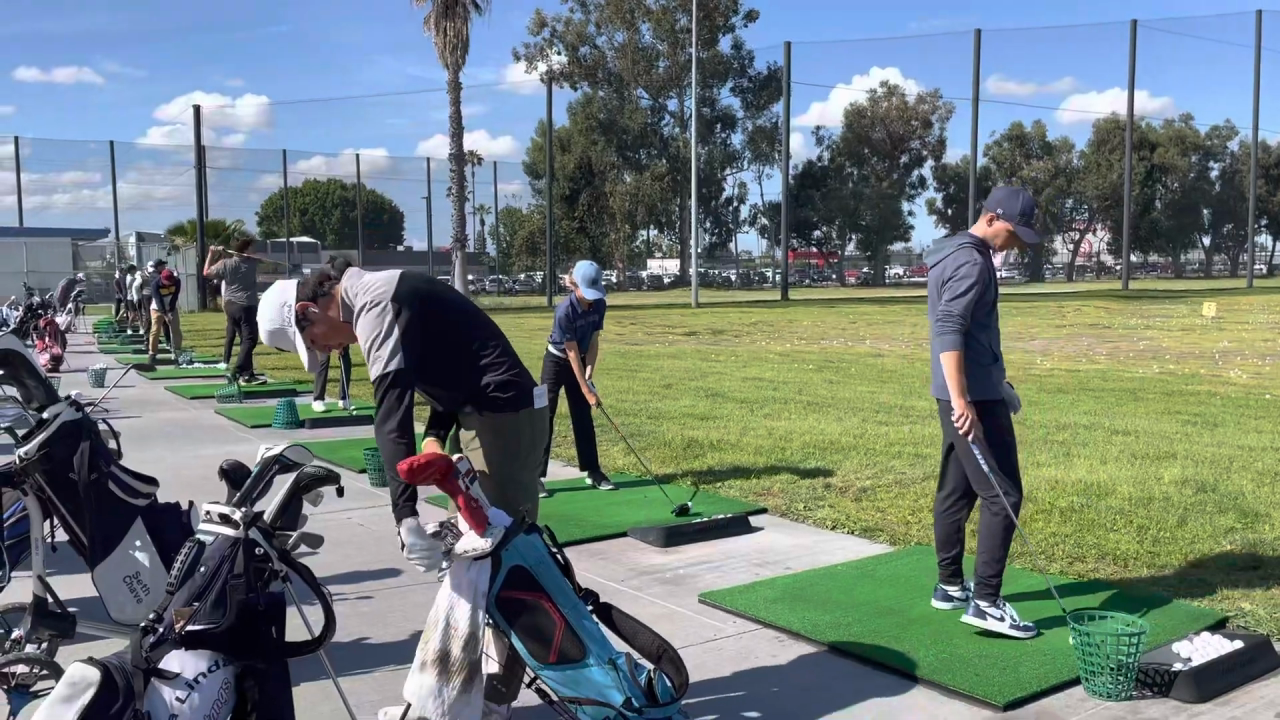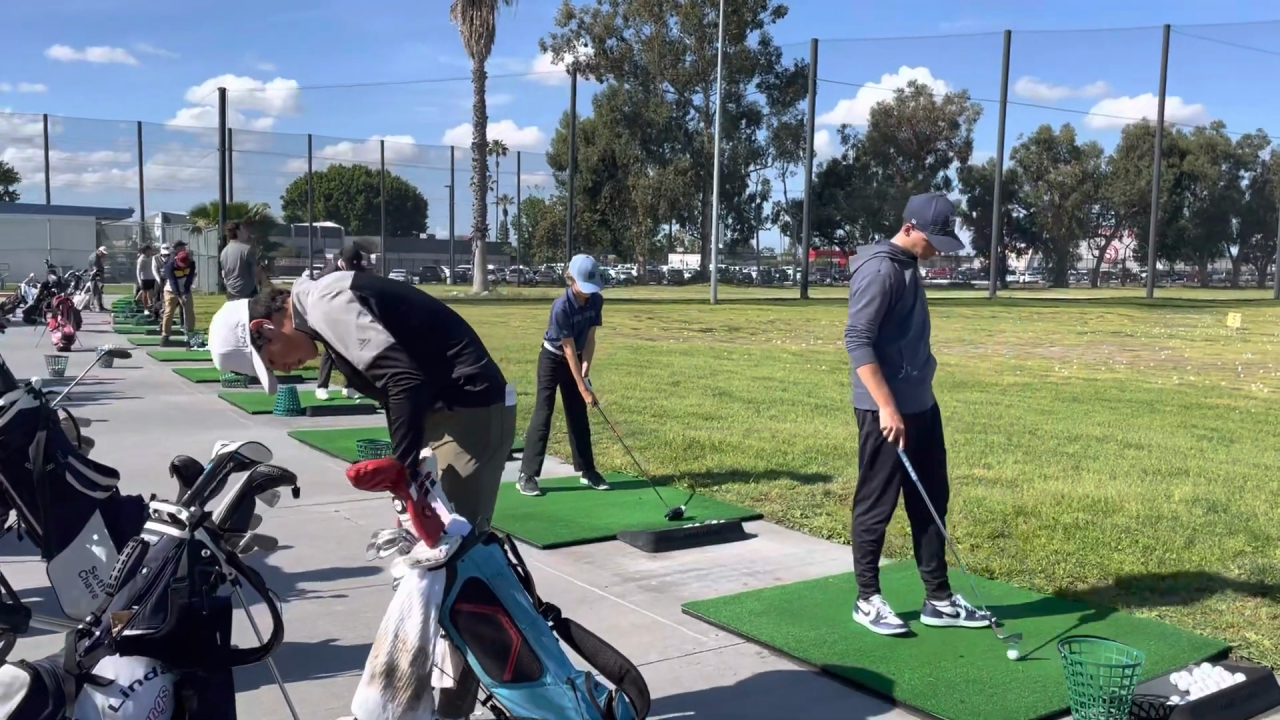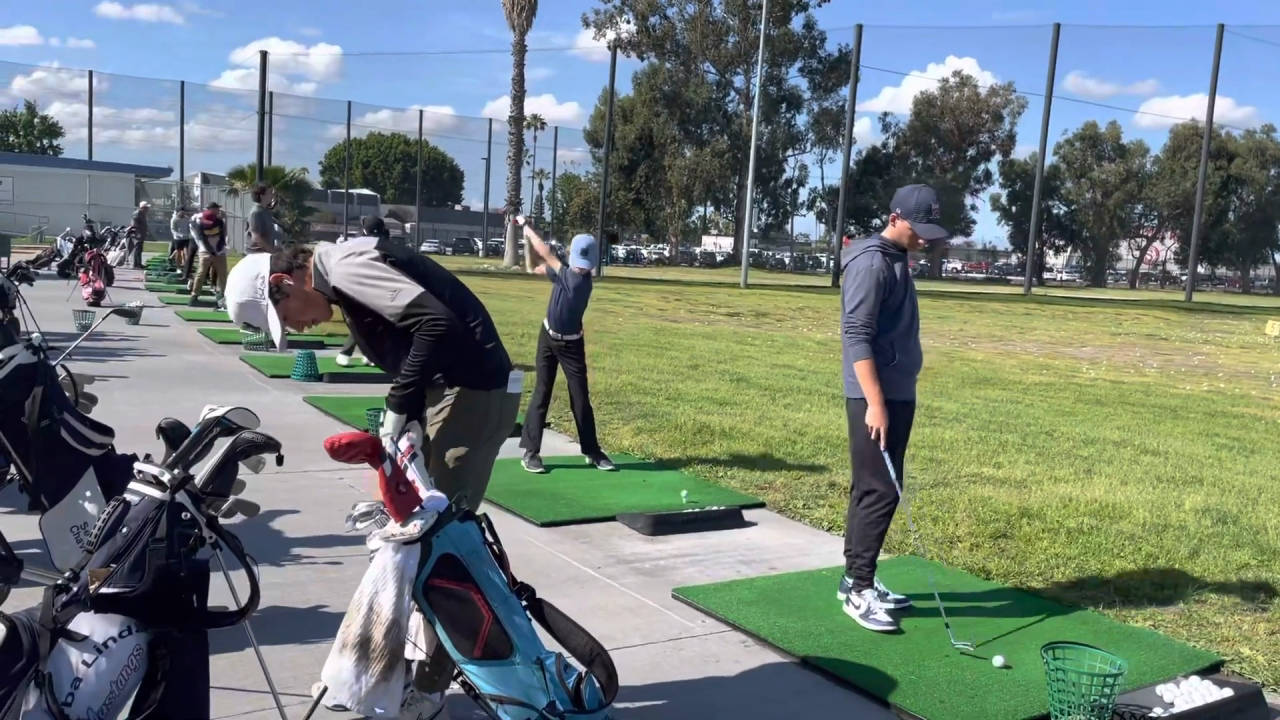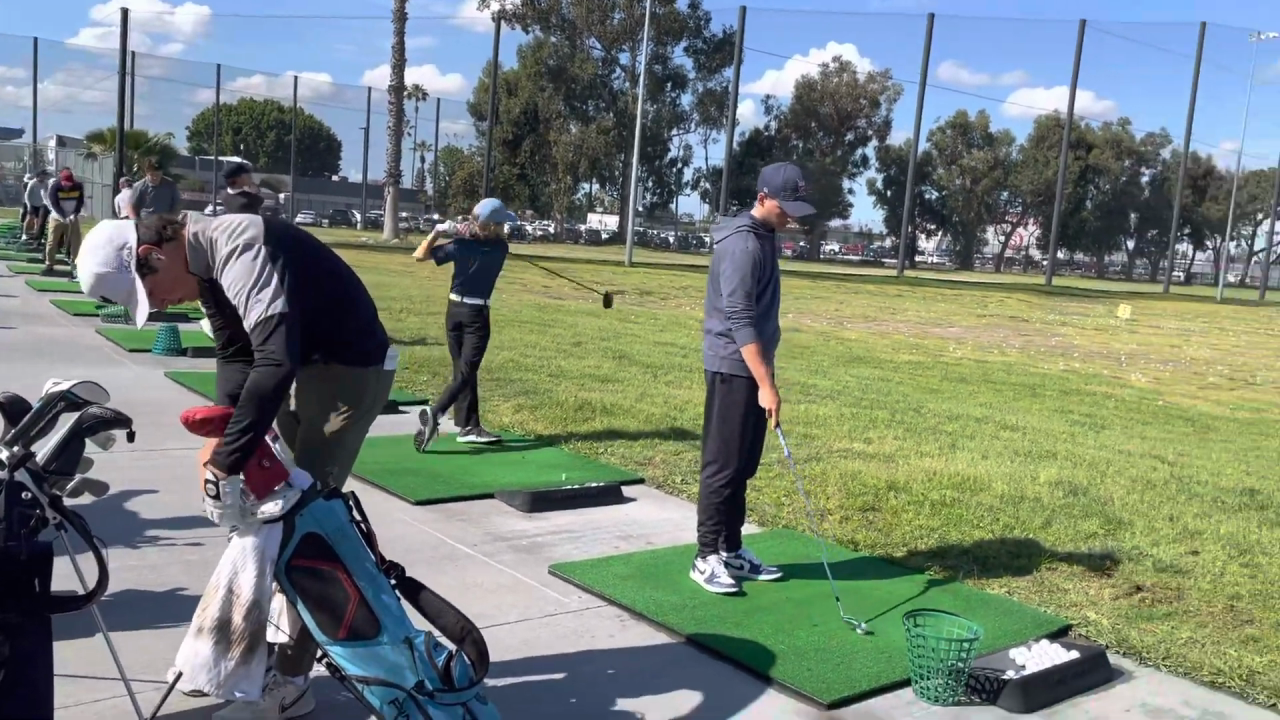
dt=1s
person 1, frame 1
left shoulder: (373, 304)
right shoulder: (378, 294)
left elbow: (391, 412)
left wrist: (406, 517)
right wrist: (434, 436)
left hip: (504, 414)
right hip: (484, 412)
person 1, frame 2
left shoulder: (328, 304)
right shoulder: (321, 309)
left elbow: (404, 379)
right elbow: (397, 384)
left wrist: (405, 473)
right wrist: (415, 476)
left hip: (473, 407)
right hip: (453, 408)
person 1, frame 3
left shoulder: (346, 265)
right shoulder: (342, 277)
left elbow: (437, 324)
left wrist: (396, 409)
right wrist: (402, 429)
left hip: (474, 392)
right hip: (445, 389)
person 1, frame 4
left shoulder: (239, 247)
right shoulder: (206, 259)
left elbow: (274, 362)
right elbow: (236, 350)
left wrist: (227, 463)
right wrist: (222, 431)
left hip: (349, 367)
right hip: (308, 364)
right ankle: (279, 642)
person 2, frame 1
left shoulder: (952, 255)
right shoulder: (970, 261)
right elbow: (951, 332)
left wrist: (998, 382)
right wrist: (961, 398)
left hip: (963, 392)
right hip: (974, 398)
left knee: (955, 489)
right knee: (1001, 495)
left ankle: (950, 585)
right ankle: (986, 601)
person 2, frame 2
left shoulder: (908, 266)
right shoulder: (879, 271)
right elbow: (858, 343)
right wrist: (886, 407)
left hip: (920, 403)
right hip: (886, 410)
left knee: (930, 500)
right knee: (876, 504)
left ankle: (938, 599)
right ankle: (867, 599)
person 2, frame 3
left shoulder: (897, 260)
right shoulder: (870, 264)
right elbow: (857, 338)
right wrist: (875, 403)
left hip: (898, 393)
right hip: (875, 397)
left knee: (876, 488)
right knee: (878, 490)
left ankle: (856, 576)
right ankle: (859, 590)
person 2, frame 4
left shoulder: (763, 237)
right shoulder: (741, 245)
right elbow: (740, 321)
right wrist: (766, 384)
left hip: (751, 367)
right hip: (733, 368)
left knee: (743, 466)
right knee: (723, 465)
left ankle: (731, 551)
right ankle: (706, 558)
person 3, frame 1
left shoulder: (599, 305)
right shoulder: (565, 311)
left elbow: (593, 342)
right elbow: (572, 352)
left wrist: (589, 376)
right wrist: (586, 390)
left hip: (579, 363)
right hip: (557, 362)
left knee: (584, 418)
right knee: (545, 417)
left ankle: (593, 471)
person 3, frame 2
left shoulder: (596, 301)
right shoulder: (561, 307)
left elbow: (590, 339)
right elbow: (569, 349)
left wrist: (586, 374)
right wrist: (582, 388)
left hip: (575, 360)
right hip: (552, 359)
left knee: (579, 417)
right knee: (543, 415)
left ankle: (587, 470)
right ankle: (526, 475)
person 3, frame 3
left shoulder: (580, 280)
right shoulder: (565, 269)
left elbow: (547, 254)
right elbow: (535, 267)
left wrist: (527, 228)
right wrist: (527, 232)
left hip: (571, 344)
right hip: (548, 337)
left knee: (580, 399)
right knee: (541, 394)
left ankle: (592, 451)
right ankle: (530, 451)
person 3, frame 4
left shoulder: (460, 245)
right shoulder: (501, 248)
left elbow: (419, 255)
right elbow: (486, 237)
left wrist: (438, 231)
right wrist: (466, 230)
left hip: (454, 309)
right hip: (476, 313)
left knee: (463, 368)
right knee: (465, 370)
left ankle: (469, 426)
right ankle: (434, 413)
